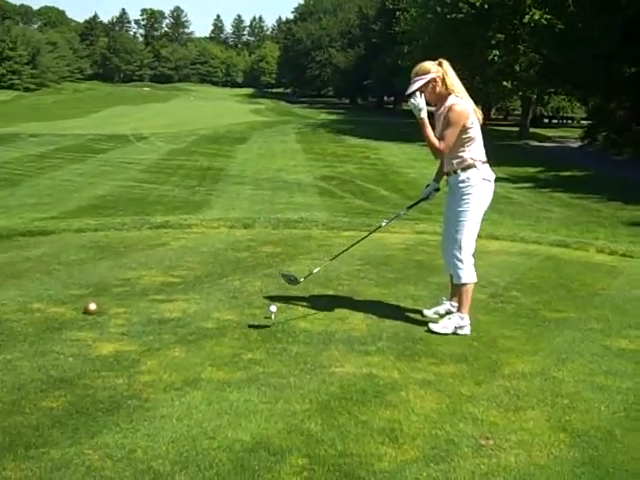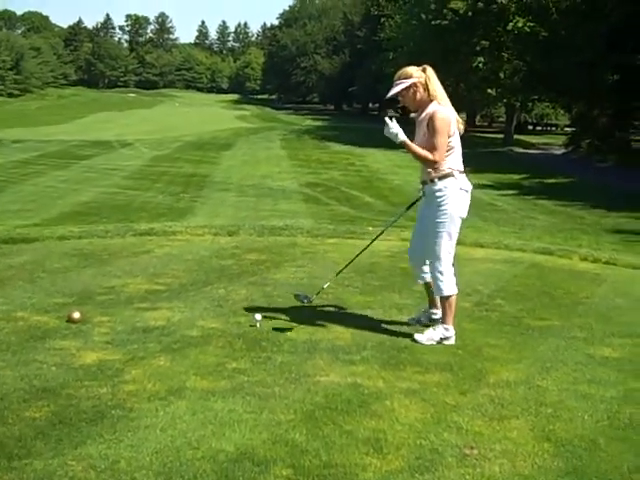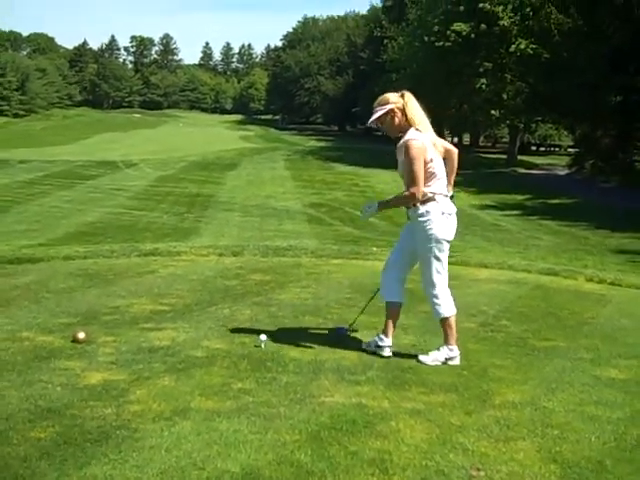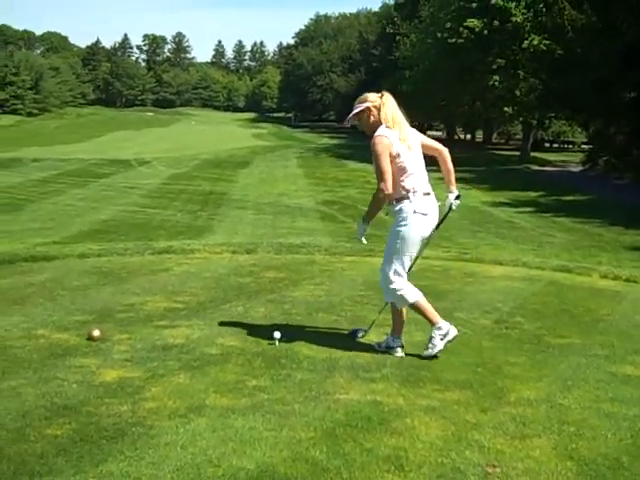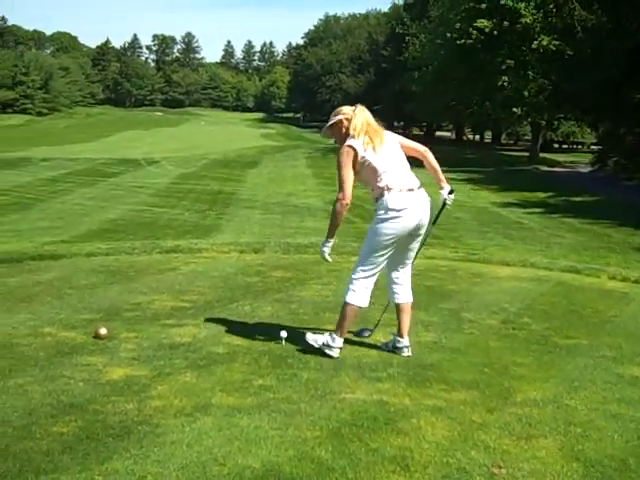
dt=0.3s
person 1, frame 1
left shoulder: (457, 108)
right shoulder: (442, 108)
left elbow: (440, 150)
left wrist: (421, 117)
right wrist: (435, 181)
left hip: (473, 182)
right hip: (458, 182)
left knee: (461, 249)
right knee: (449, 247)
left ankle: (462, 318)
right ankle: (453, 302)
person 1, frame 2
left shoulder: (438, 114)
right shoulder: (425, 115)
left elbow: (435, 160)
left wrist: (402, 139)
left hip: (449, 192)
right hip: (433, 191)
left knee: (440, 261)
right knee: (418, 253)
left ankle: (446, 329)
right ankle: (435, 309)
person 1, frame 3
left shoulder: (413, 143)
right shoulder: (419, 136)
left elbow: (416, 193)
right elbow: (453, 152)
left wrist: (379, 206)
right wrist: (447, 188)
left hip: (433, 217)
right hip: (420, 217)
left knee: (435, 285)
right knee: (392, 272)
left ankle: (450, 349)
right ankle: (386, 339)
person 1, frame 4
left shoulder: (380, 139)
right shoulder: (407, 131)
left elbow: (385, 189)
right elbow: (442, 151)
left wrist: (365, 222)
right wrist: (452, 189)
left hip: (412, 211)
right hip: (427, 207)
left knee: (392, 279)
right knee: (393, 273)
left ankle: (441, 327)
right ankle: (396, 339)
person 1, frame 5
left shoulder: (349, 148)
right shoulder: (386, 135)
left elbow: (344, 198)
right elbow: (424, 151)
left wrist: (329, 239)
right wrist: (443, 184)
left hip: (395, 209)
right hip: (420, 203)
left knee: (363, 275)
right knee: (401, 273)
left ankle: (336, 339)
right ankle: (402, 340)
